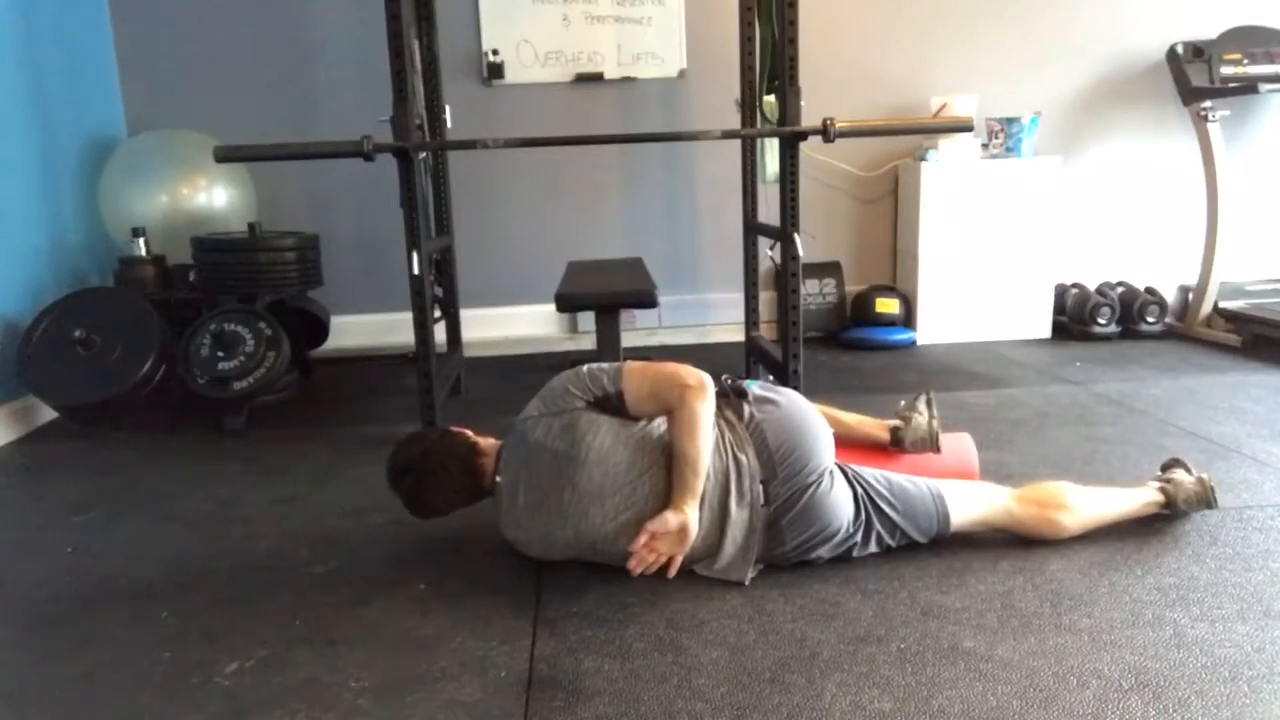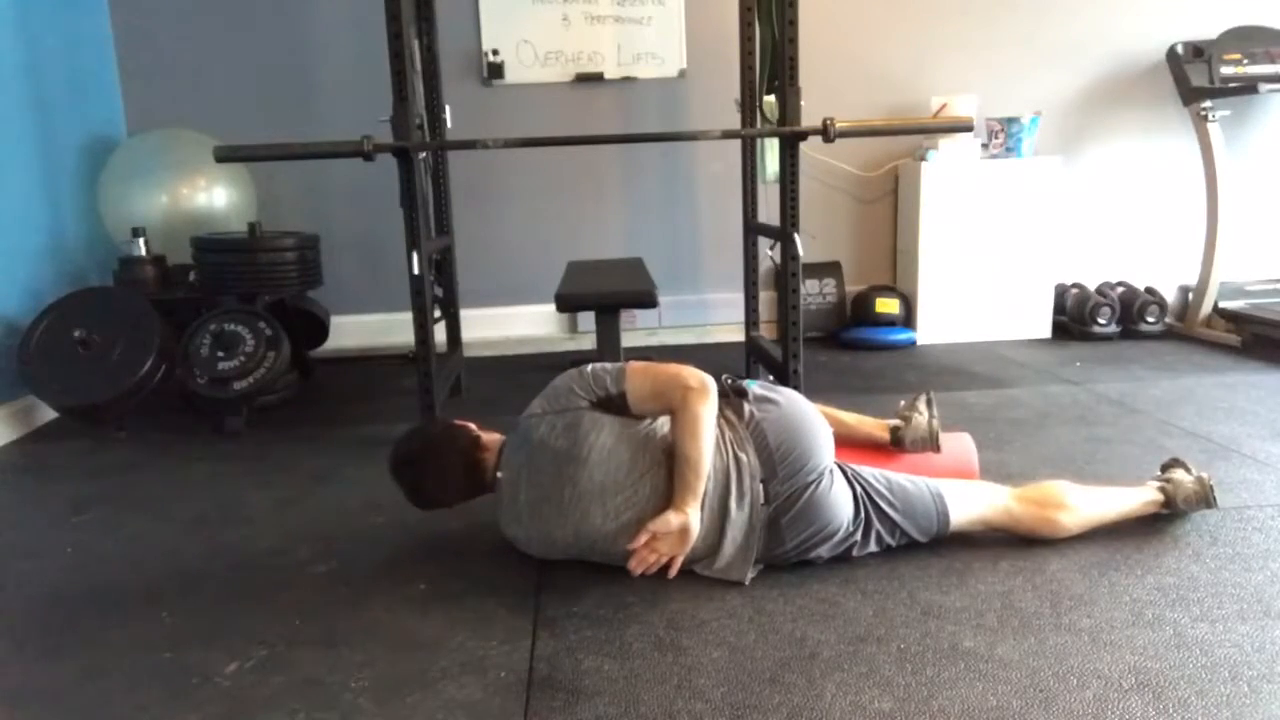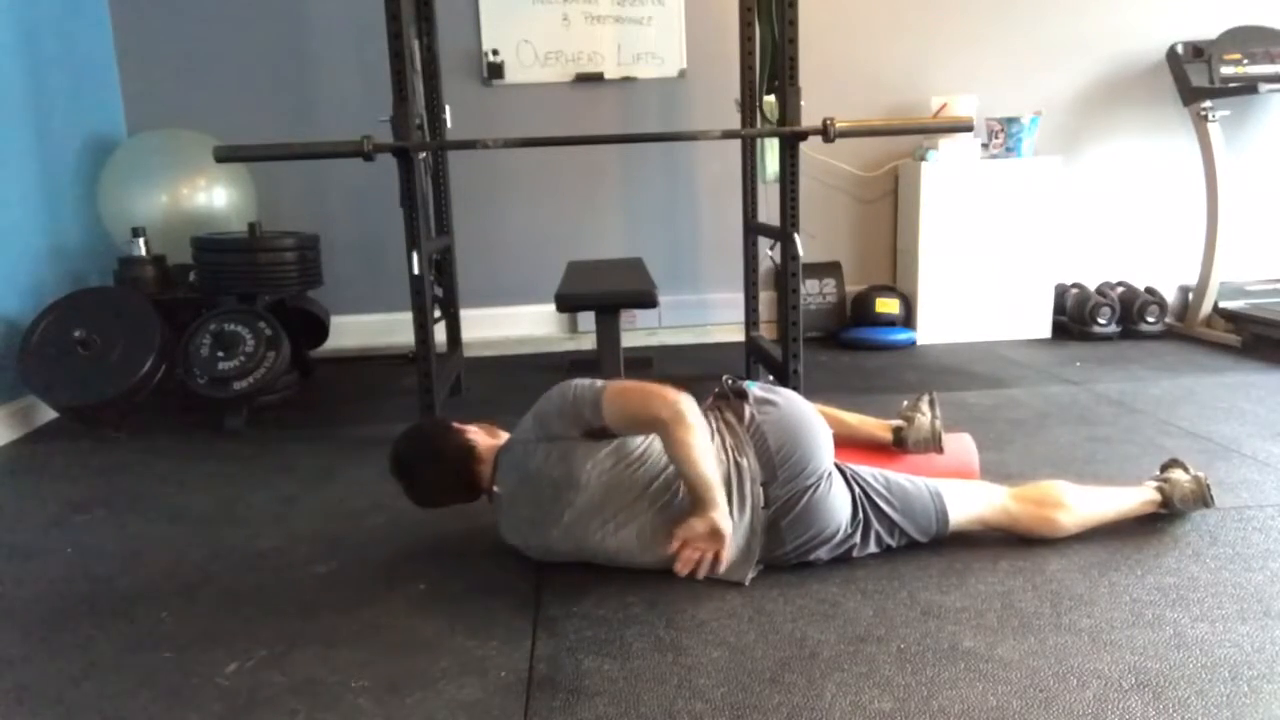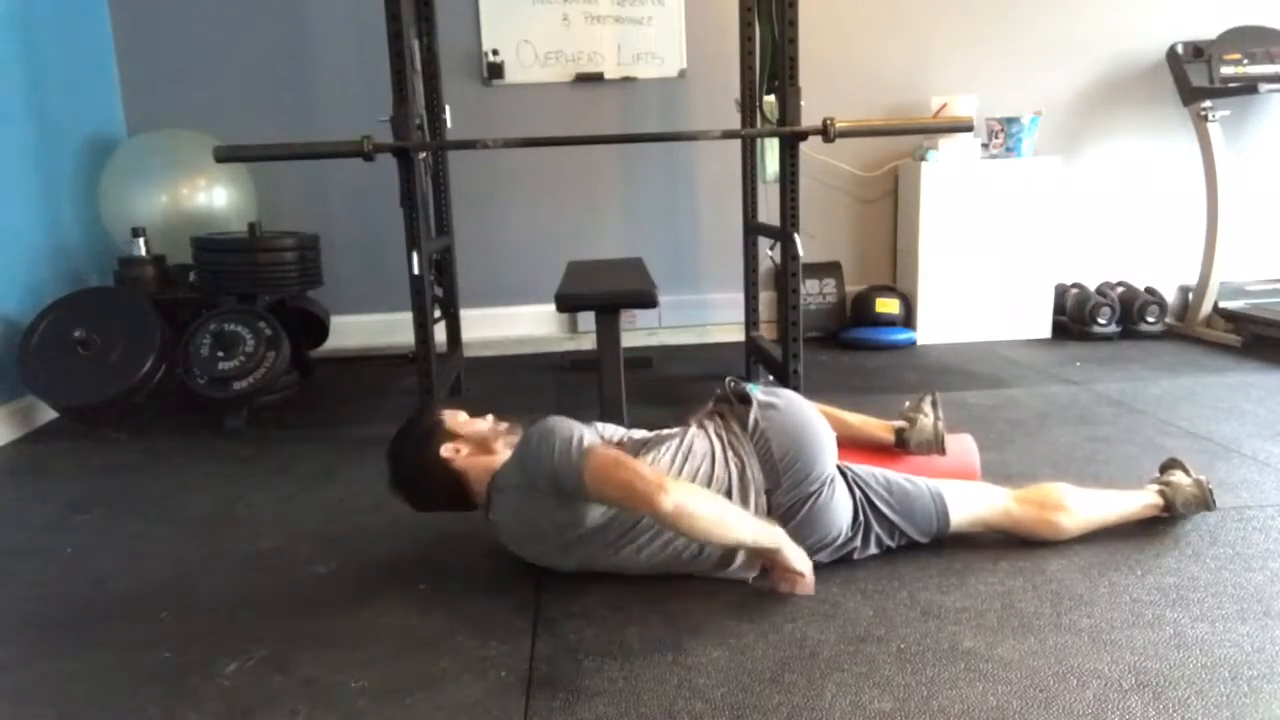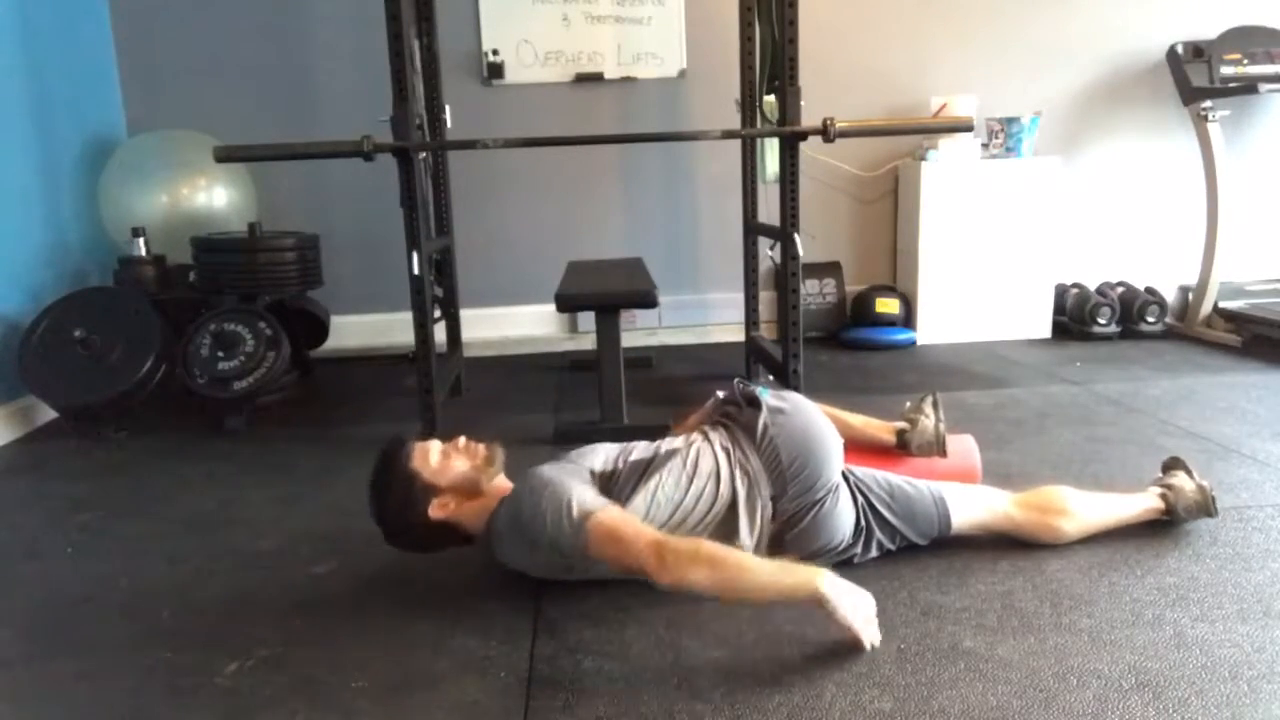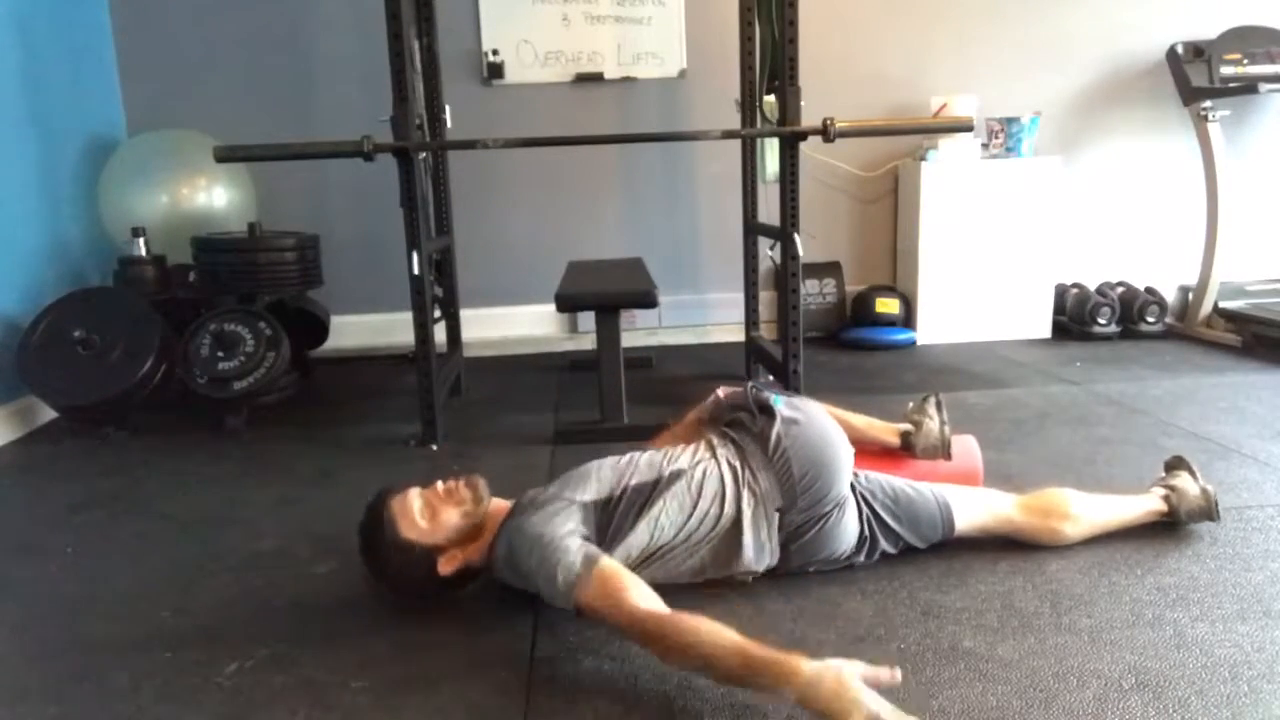
dt=0.4s
person 1, frame 1
left shoulder: (523, 532)
right shoulder: (554, 403)
right elbow: (691, 386)
right wrist: (685, 504)
left hip: (787, 521)
right hip: (777, 446)
left ankle: (1158, 493)
person 1, frame 2
left shoulder: (522, 530)
right shoulder: (556, 403)
right elbow: (695, 388)
right wrist: (685, 507)
left hip: (786, 522)
right hip: (786, 469)
person 1, frame 3
left shoulder: (519, 531)
right shoulder: (546, 420)
right elbow: (674, 406)
right wrist: (712, 508)
left hip: (778, 508)
right hip: (805, 521)
person 1, frame 4
left shoulder: (514, 532)
right shoulder: (537, 446)
right elbow: (655, 494)
right wrist: (772, 540)
right hip: (805, 518)
left ankle: (925, 442)
person 1, frame 5
left shoulder: (515, 537)
right shoulder: (538, 495)
right elbow: (662, 560)
left wrist: (692, 423)
right wrist: (817, 583)
right hip: (806, 519)
right knee: (1003, 509)
left ankle: (898, 436)
right ankle: (1162, 496)
person 1, frame 6
left shoulder: (526, 525)
right shoulder: (534, 544)
right elbow: (653, 625)
left wrist: (701, 412)
right hip: (809, 525)
right knee: (1007, 512)
left ankle: (955, 450)
